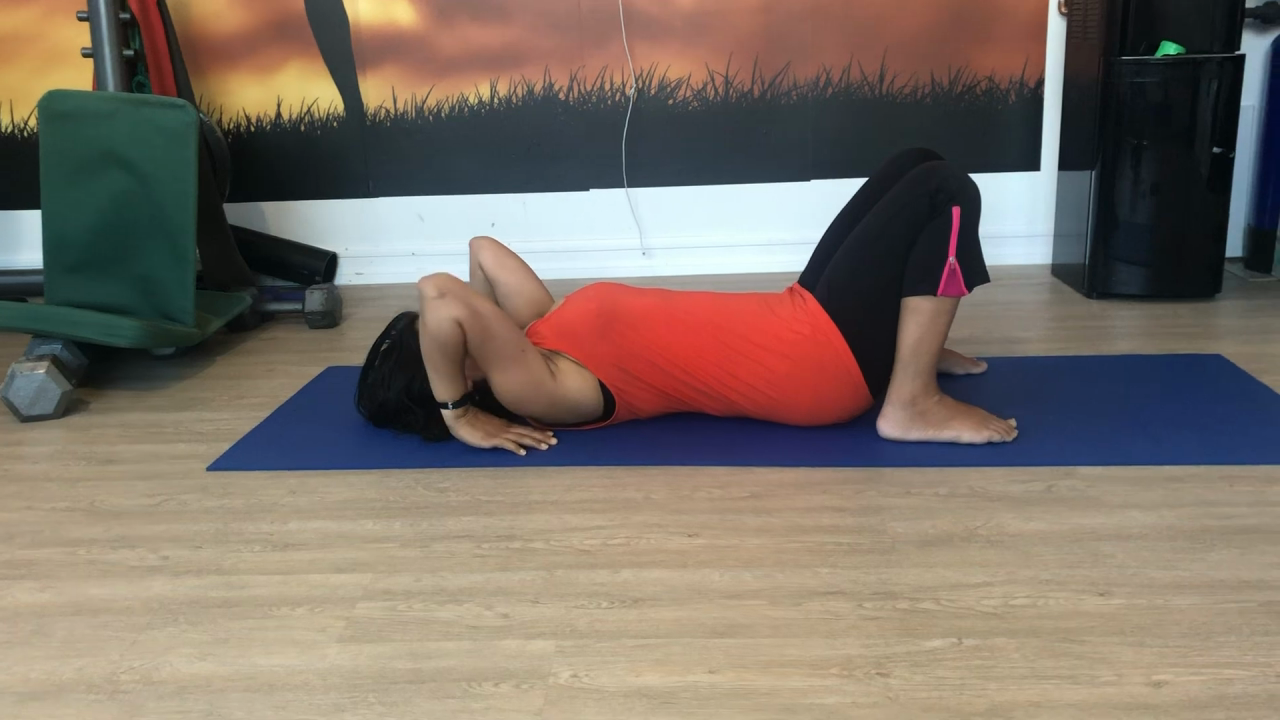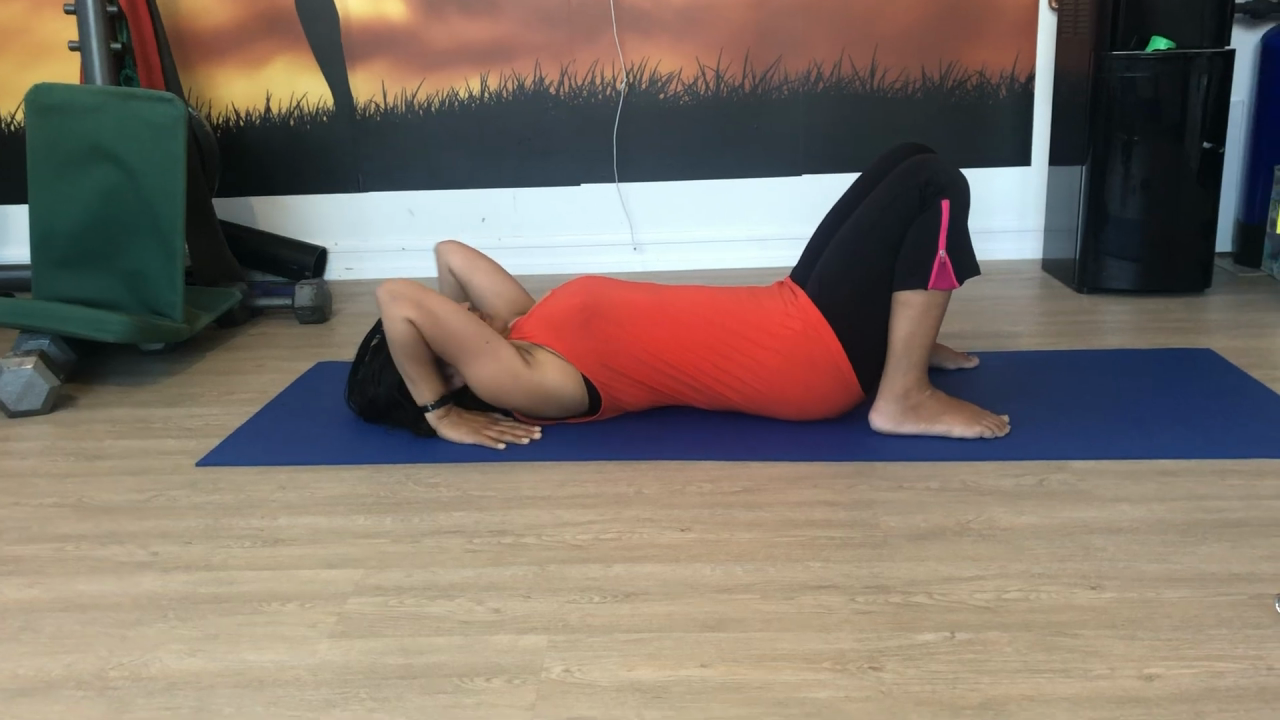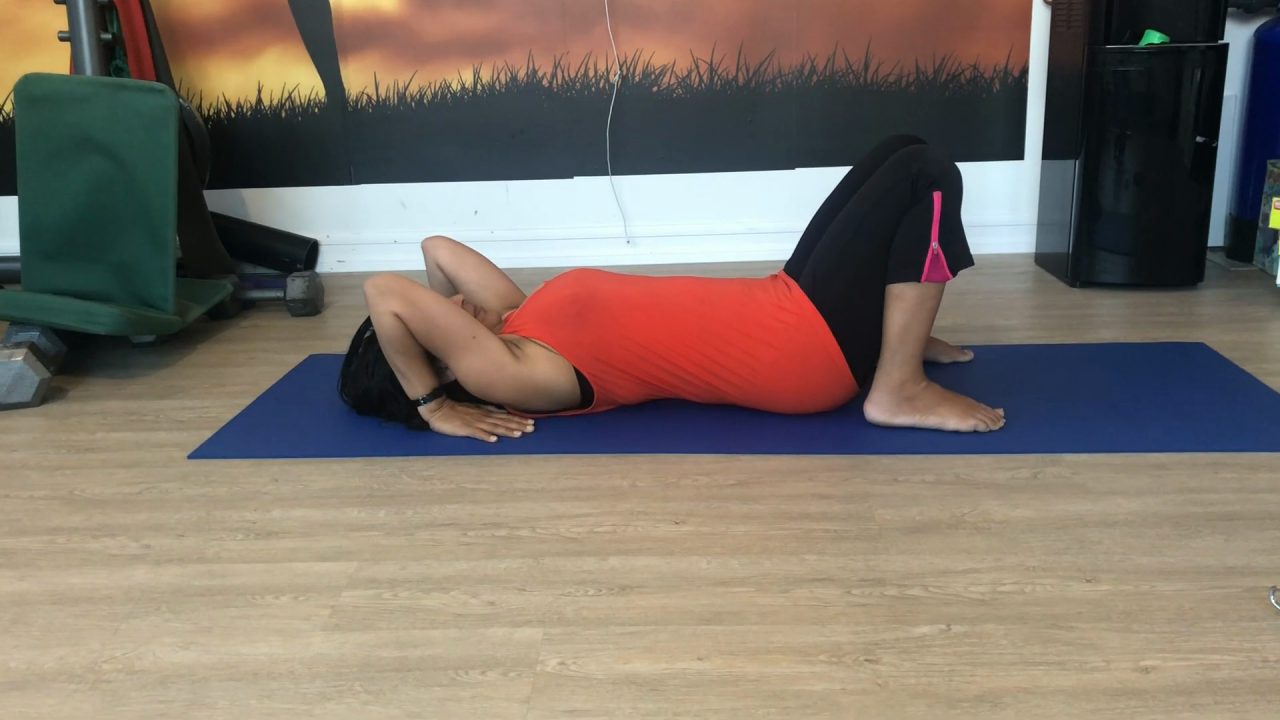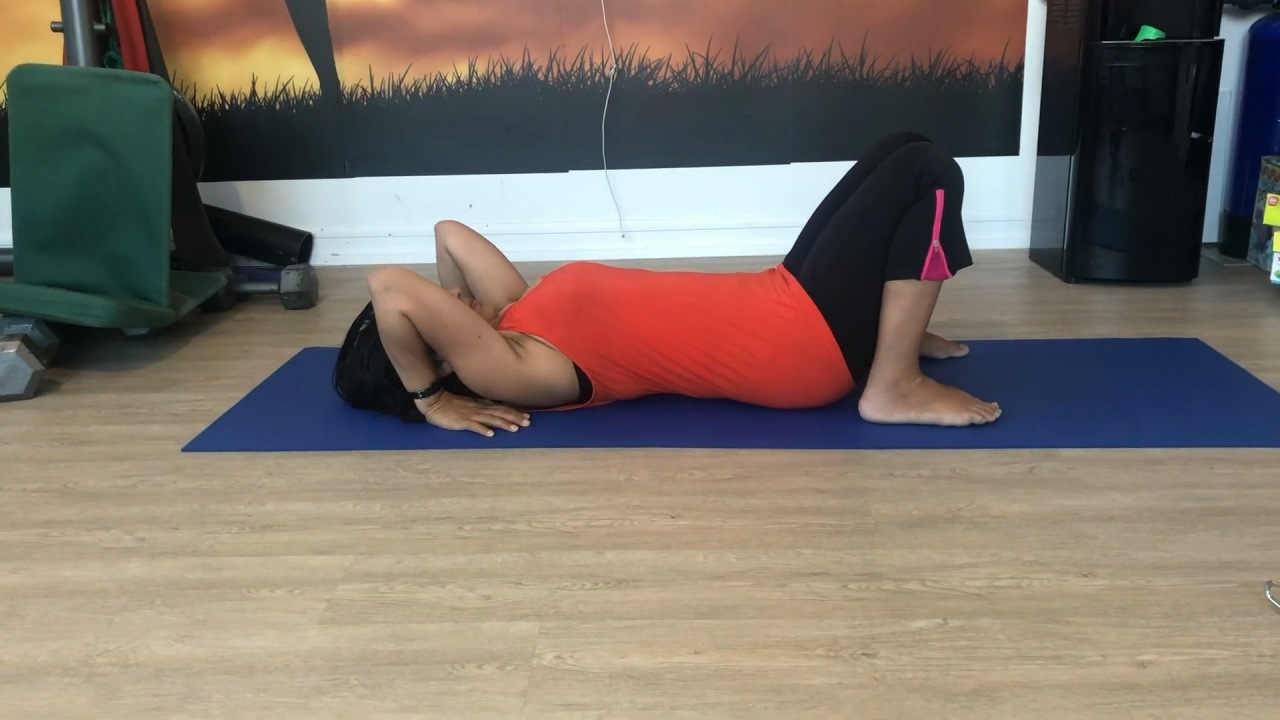
dt=0.3s
person 1, frame 1
left shoulder: (534, 337)
right shoulder: (535, 390)
left elbow: (485, 249)
right wrist: (458, 416)
left hip: (803, 323)
right hip: (821, 369)
left knee: (917, 166)
right knee: (946, 192)
left ankle: (912, 343)
right ankle: (912, 404)
person 1, frame 2
left shoulder: (519, 333)
right shoulder: (518, 383)
left elbow: (451, 252)
right wrist: (442, 415)
left hip: (792, 314)
right hip: (813, 362)
left knee: (909, 162)
right knee: (934, 185)
left ankle: (906, 339)
right ankle: (904, 398)
person 1, frame 3
left shoulder: (512, 325)
right shoulder: (510, 374)
left elbow: (438, 246)
right wrist: (435, 407)
left hip: (788, 308)
right hip: (807, 354)
left knee: (902, 153)
right knee: (927, 174)
left ankle: (898, 333)
right ankle: (899, 389)
person 1, frame 4
left shoulder: (510, 319)
right shoulder: (513, 372)
left elbow: (451, 232)
right wrist: (433, 401)
left hip: (784, 301)
right hip: (803, 348)
left knee: (906, 150)
right knee: (929, 173)
left ankle: (894, 327)
right ankle: (895, 387)
